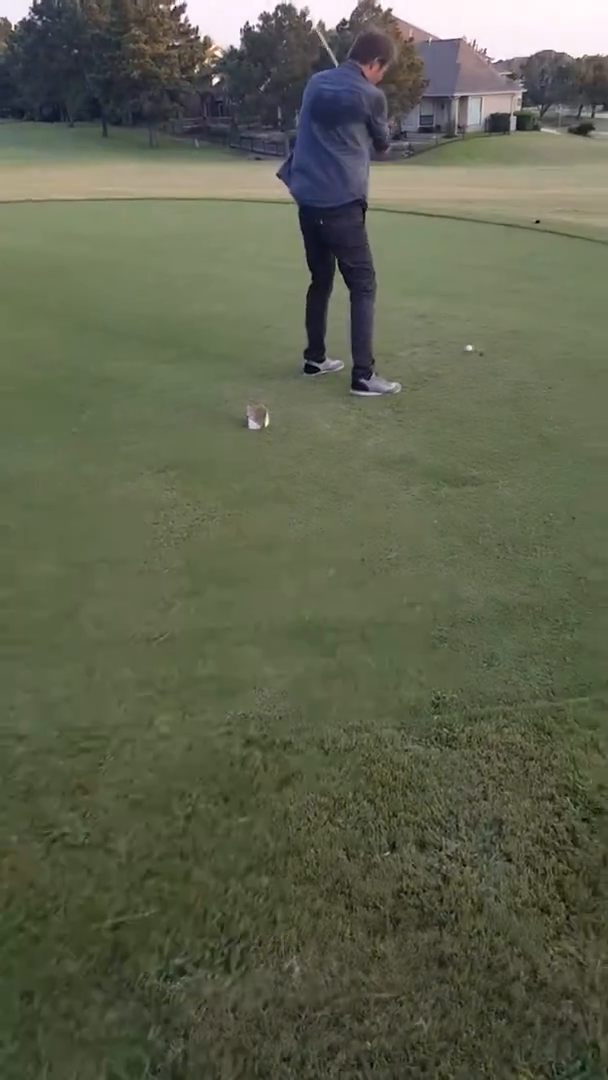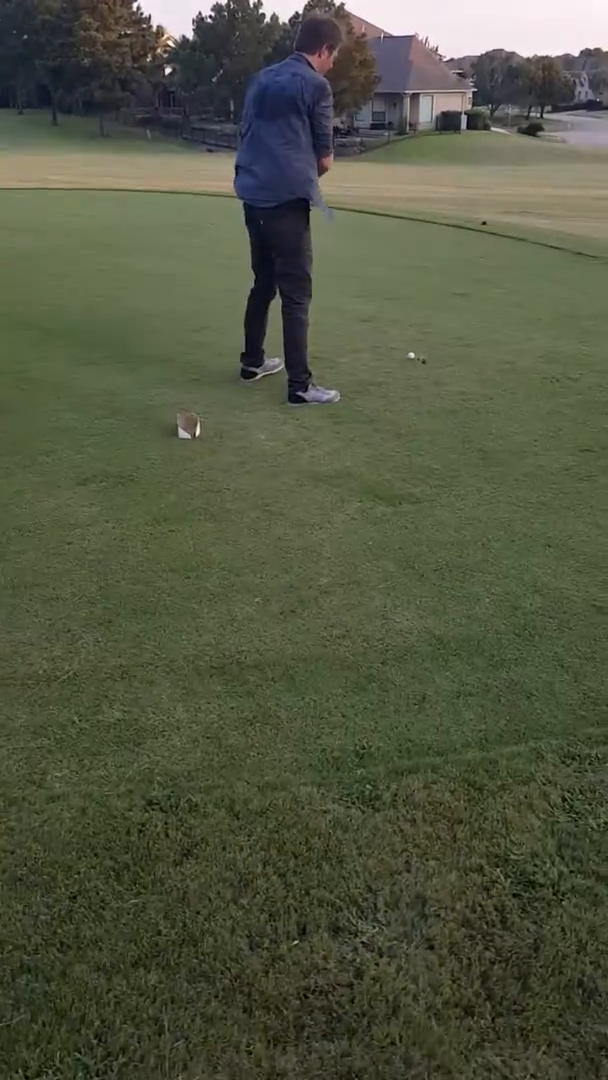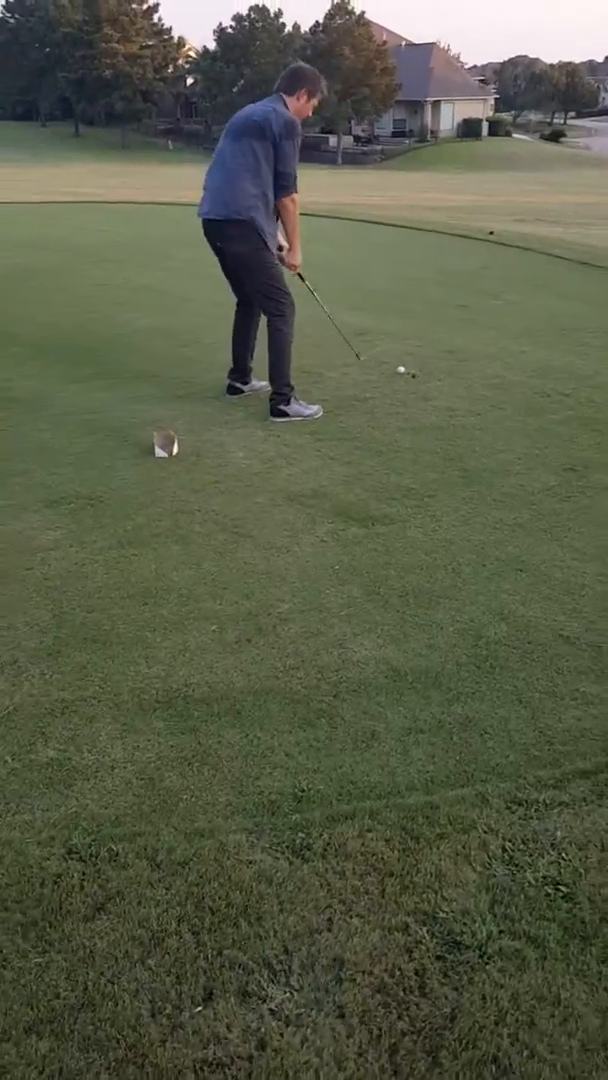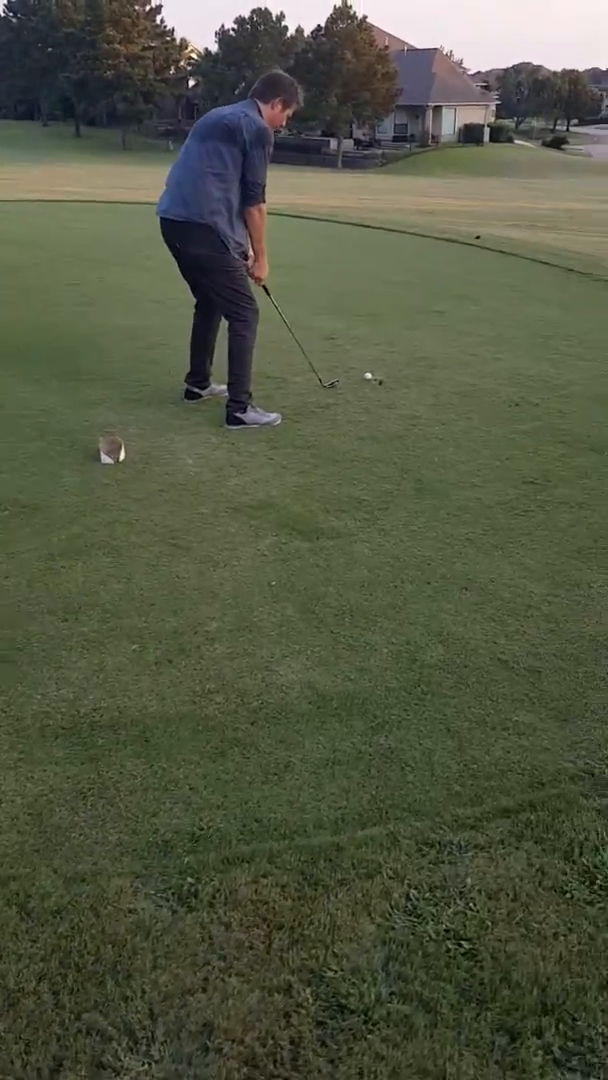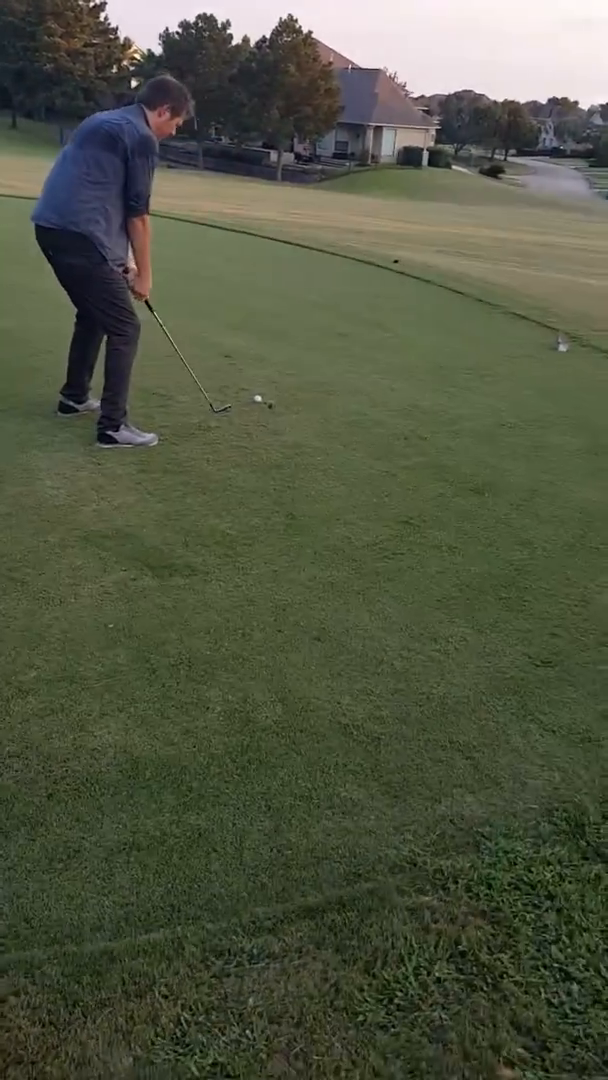
dt=0.5s
person 1, frame 1
left shoulder: (315, 83)
right shoulder: (371, 96)
right elbow: (383, 146)
left hip: (308, 200)
right hip: (342, 204)
left knee: (320, 281)
right knee: (363, 287)
left ankle: (315, 357)
right ankle: (363, 374)
person 1, frame 2
left shoulder: (262, 79)
right shoulder: (316, 86)
right elbow: (324, 158)
left hip: (253, 197)
right hip: (286, 201)
left knee: (263, 283)
right knee: (296, 294)
left ankle: (252, 361)
right ankle: (300, 385)
person 1, frame 3
left shoulder: (248, 114)
right shoulder: (286, 122)
right elbow: (286, 192)
left wrist: (274, 235)
right wrist: (294, 246)
left hip: (216, 218)
right hip: (241, 223)
left knee: (249, 300)
right knee: (280, 308)
left ankle: (240, 378)
right ankle: (282, 400)
person 1, frame 4
left shoulder: (219, 116)
right shoulder: (257, 129)
right elbow: (253, 201)
left wrist: (240, 247)
right wrist: (261, 257)
left hip: (174, 220)
right hip: (202, 226)
left knee: (209, 303)
right knee: (244, 314)
left ankle: (197, 383)
right ankle: (239, 408)
person 1, frame 5
left shoulder: (105, 121)
right shoulder: (142, 137)
right elbow: (137, 212)
left wrist: (123, 258)
right wrist: (144, 273)
left hip: (52, 226)
right hip: (78, 235)
left knee: (92, 314)
right knee: (124, 328)
left ankle: (74, 396)
right ankle: (112, 425)
